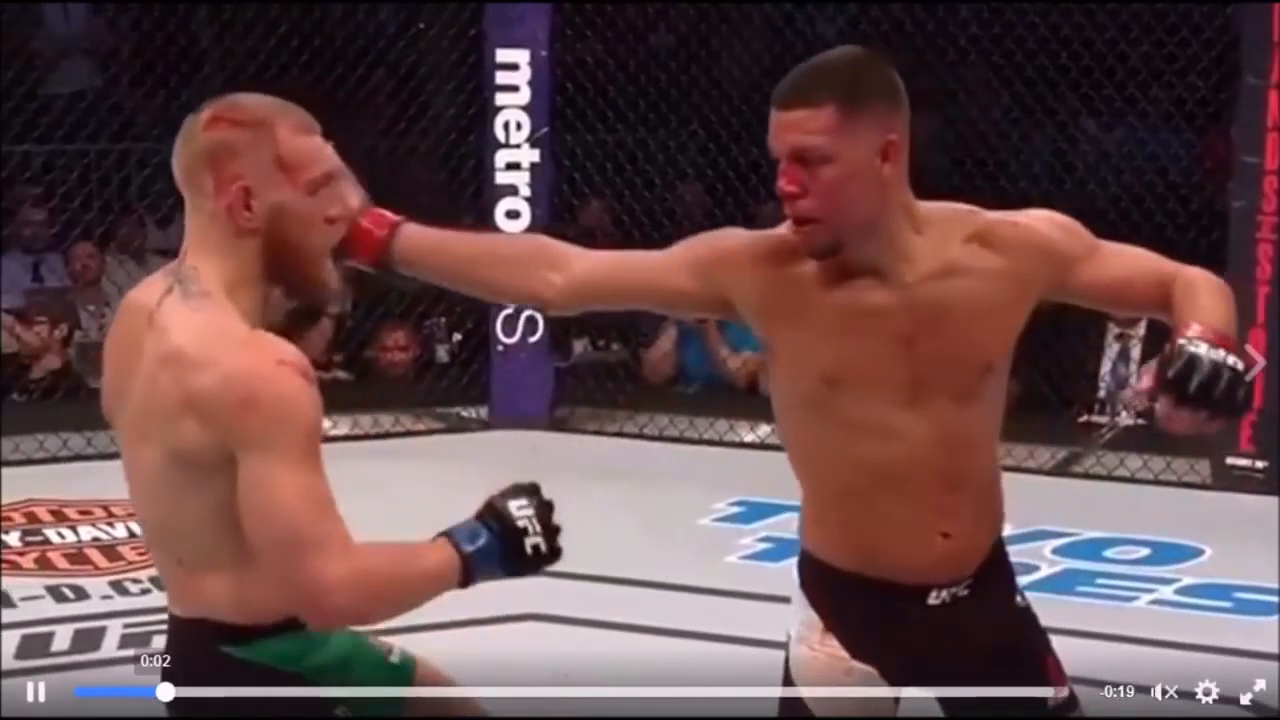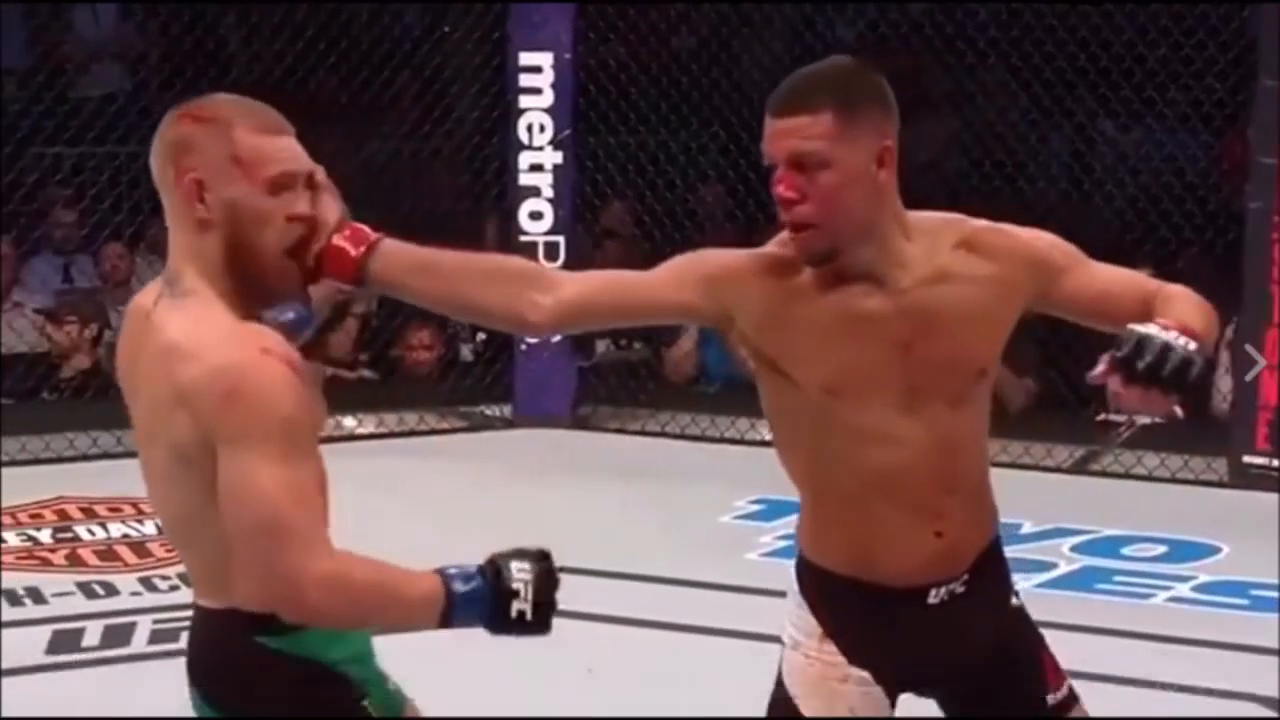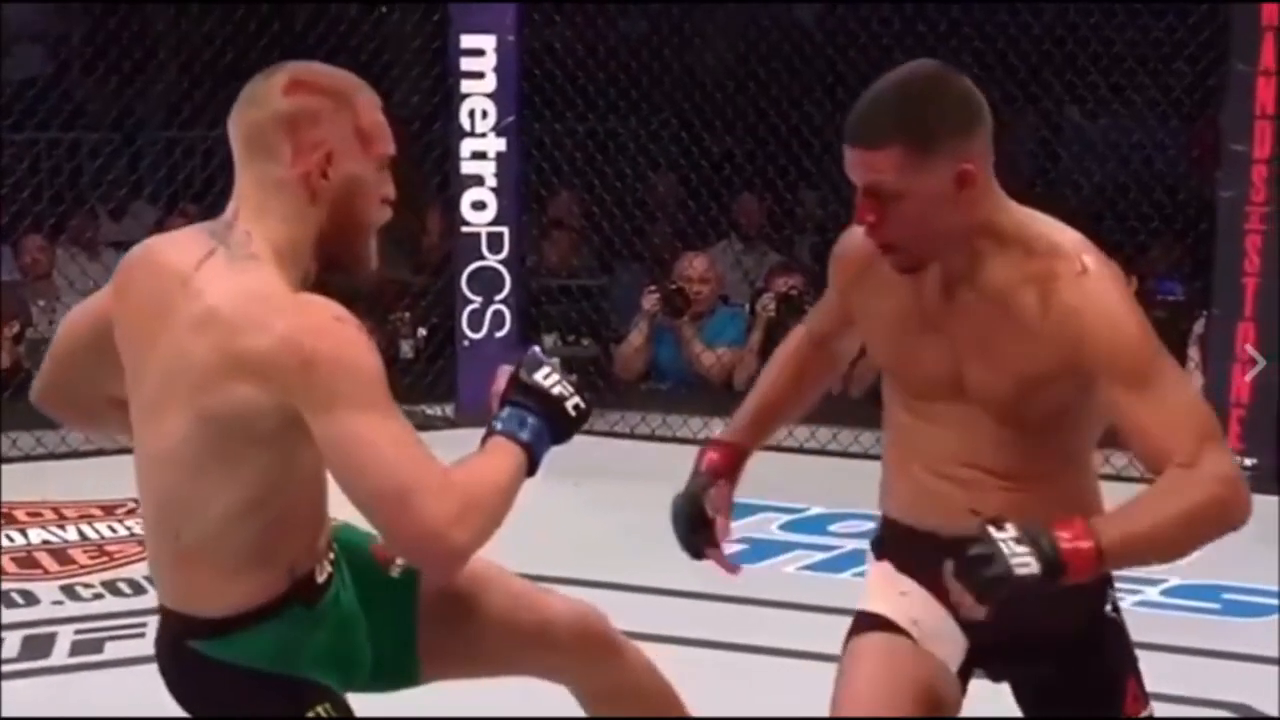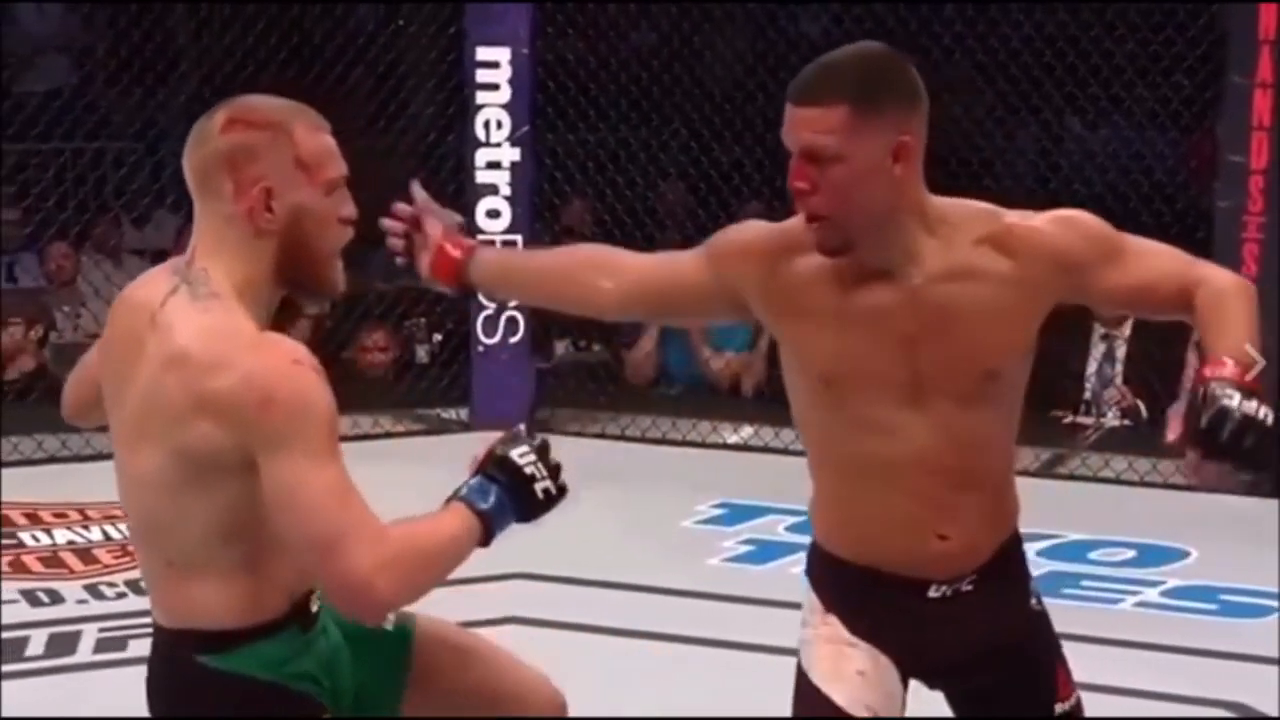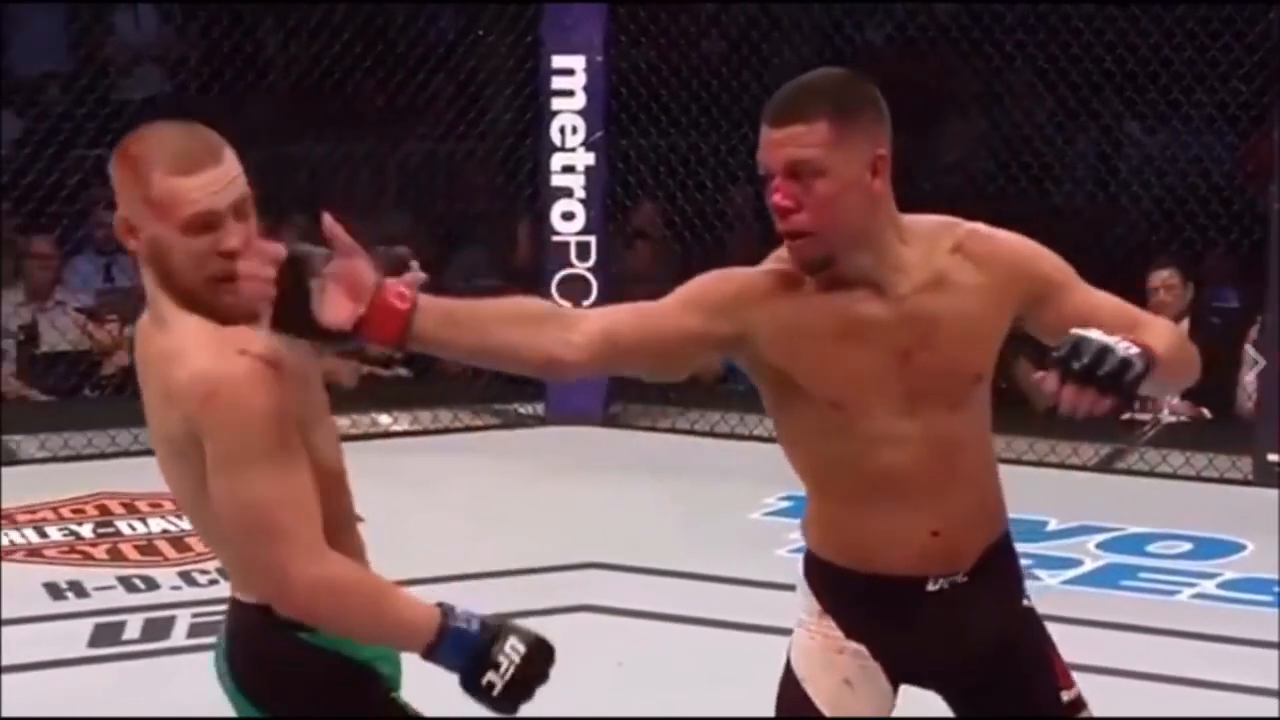
dt=1s
person 1, frame 1
left shoulder: (1011, 249)
right shoulder: (756, 270)
left elbow: (1187, 283)
right elbow: (559, 276)
left wrist: (1207, 342)
right wrist: (384, 238)
left hip: (982, 597)
right hip: (848, 608)
person 1, frame 2
left shoulder: (996, 262)
right shoulder: (748, 285)
left elbow: (1174, 304)
right elbow: (547, 300)
left wrist: (1171, 341)
right wrist: (365, 254)
left hip: (975, 596)
right hip: (845, 611)
person 1, frame 3
left shoulder: (1074, 292)
right shoulder: (864, 257)
left elbow: (1215, 486)
right elbow: (817, 344)
left wrist: (1058, 553)
right wrist: (724, 456)
left hip: (1058, 581)
right hip: (917, 571)
person 1, frame 4
left shoulder: (1028, 252)
right shoulder: (768, 264)
right elbow: (617, 282)
right wrist: (461, 261)
left hip: (992, 593)
right hip: (854, 602)
person 1, frame 5
left shoulder: (991, 265)
right shoulder: (752, 304)
left elbow: (1172, 347)
right elbow: (571, 341)
left wrist: (1129, 359)
right wrist: (387, 312)
left hip: (985, 593)
right hip: (851, 606)
person 2, frame 1
left shoulder: (149, 304)
right shoulder: (253, 369)
left elbow: (121, 404)
right elbow: (329, 589)
right wrist: (479, 546)
left hip: (251, 651)
person 2, frame 2
left shoulder: (154, 313)
right shoulder: (242, 362)
right elbow: (301, 583)
right wrist: (473, 593)
left hip: (238, 638)
right hip: (284, 660)
person 2, frame 3
left shoulder: (158, 263)
right shoulder: (302, 332)
left elbow: (58, 391)
right elbow: (440, 534)
right wrist: (523, 430)
right hip: (253, 656)
left knee: (578, 636)
person 2, frame 4
left shoulder: (148, 299)
right shoulder: (263, 369)
left elbow: (80, 404)
right elbow: (368, 583)
right wrist: (489, 497)
left hip: (301, 632)
person 2, frame 5
left shoulder: (177, 318)
right shoulder: (228, 369)
right elbow: (302, 581)
right wrist: (461, 640)
left hip: (289, 647)
right hip: (307, 660)
